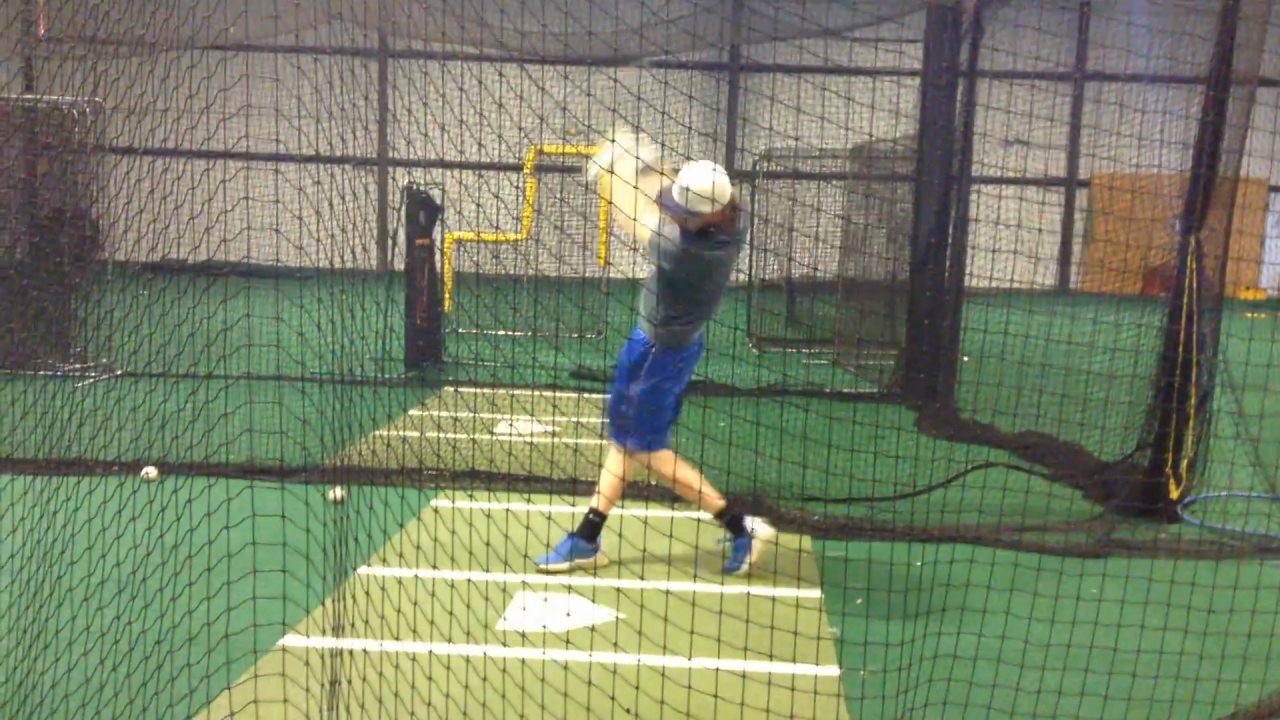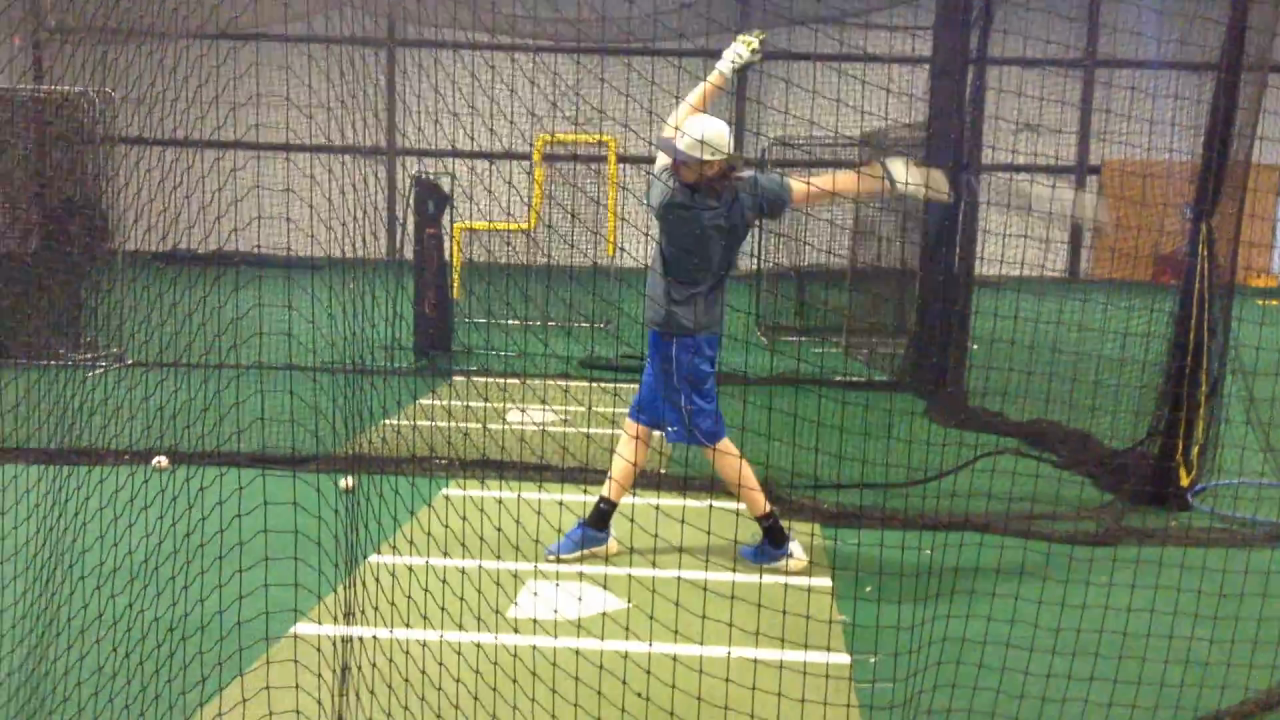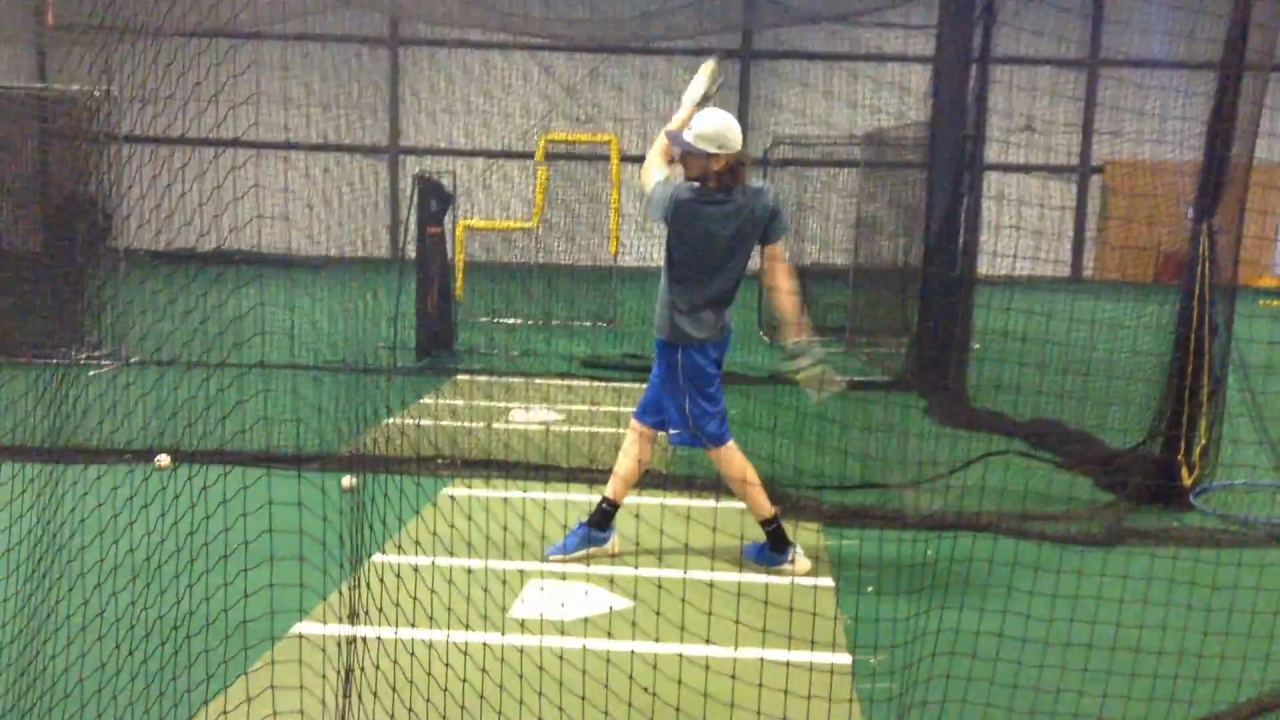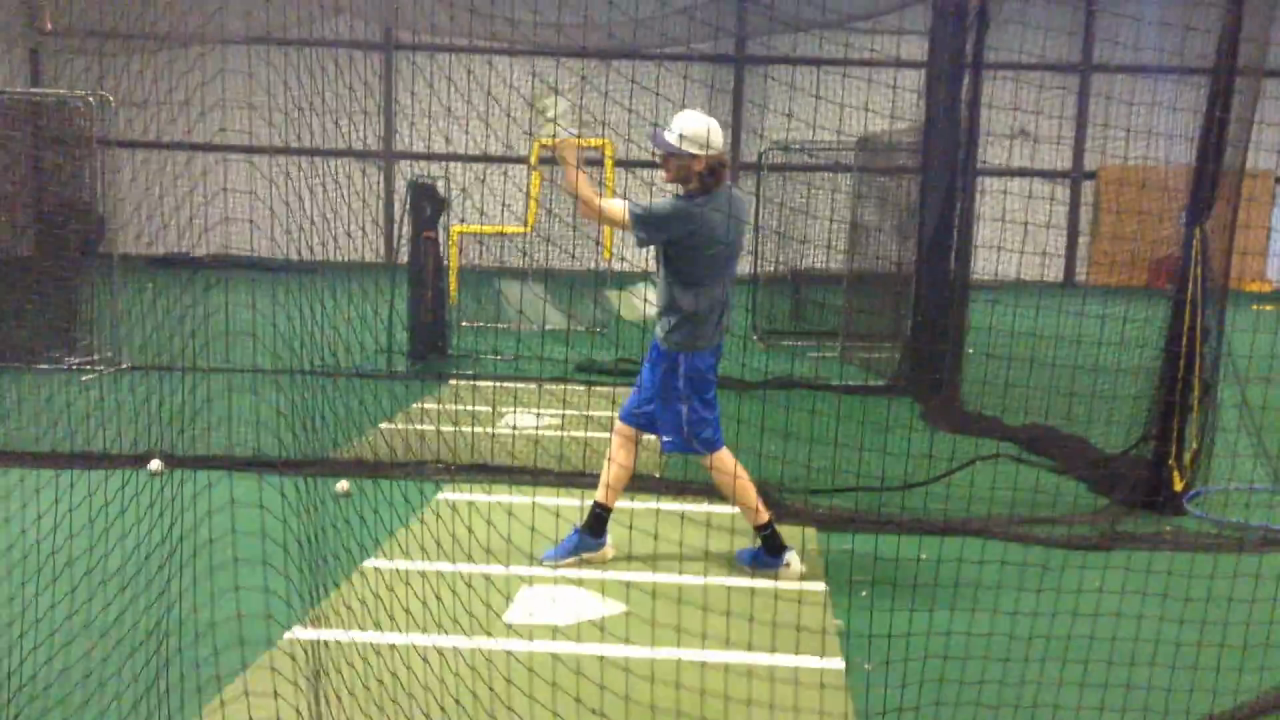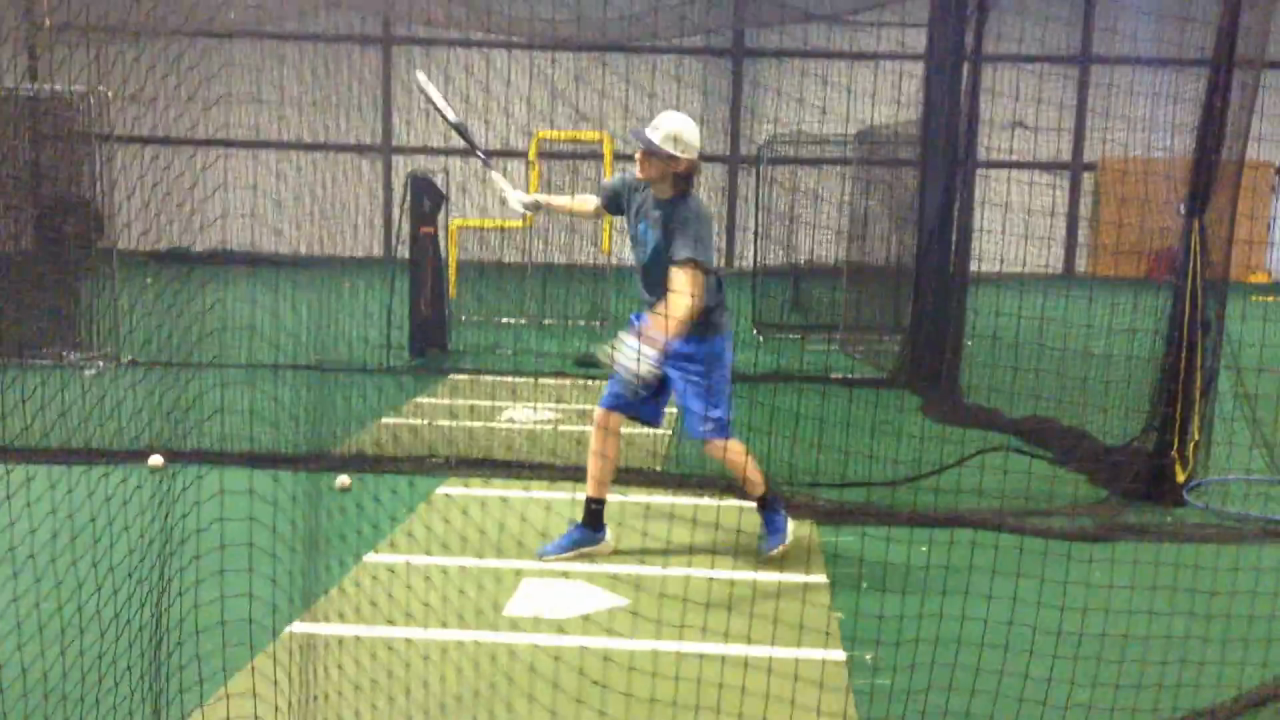
dt=0.3s
person 1, frame 1
left shoulder: (683, 252)
right shoulder: (723, 227)
right elbow: (671, 193)
left hip: (663, 346)
right hip: (674, 342)
left knee: (640, 446)
right knee: (627, 439)
left ankle: (739, 525)
right ankle: (589, 540)
person 1, frame 2
left shoulder: (671, 199)
right shoulder: (752, 190)
left elbow: (673, 123)
right elbow: (821, 186)
left wrist: (722, 71)
right wrist: (889, 176)
left hip: (676, 332)
right hip: (693, 327)
left knee: (709, 438)
right knee: (639, 424)
left ankle: (777, 541)
right ankle: (596, 529)
person 1, frame 3
left shoulder: (684, 203)
right shoulder: (764, 201)
left elbow: (652, 169)
right elbow: (779, 276)
left wrist: (685, 109)
right wrist: (799, 338)
left hip: (687, 337)
right hip: (704, 332)
left knee: (714, 440)
right knee: (646, 424)
left ankle: (782, 544)
right ankle: (599, 529)
person 1, frame 4
left shoulder: (683, 213)
right shoulder: (728, 200)
left elbow: (602, 211)
left wrist: (568, 164)
left hip: (684, 343)
right hip: (676, 337)
left knee: (707, 447)
right knee: (626, 427)
left ankle: (776, 549)
right ankle: (593, 535)
person 1, frame 5
left shoulder: (691, 218)
right shoulder: (634, 187)
left elbow: (684, 298)
right elbow: (590, 203)
left wrist: (649, 350)
right wrist: (533, 200)
left hip: (698, 339)
right hip: (650, 327)
left knee: (716, 439)
right knee: (605, 417)
left ankle: (771, 512)
right ankle: (592, 527)
